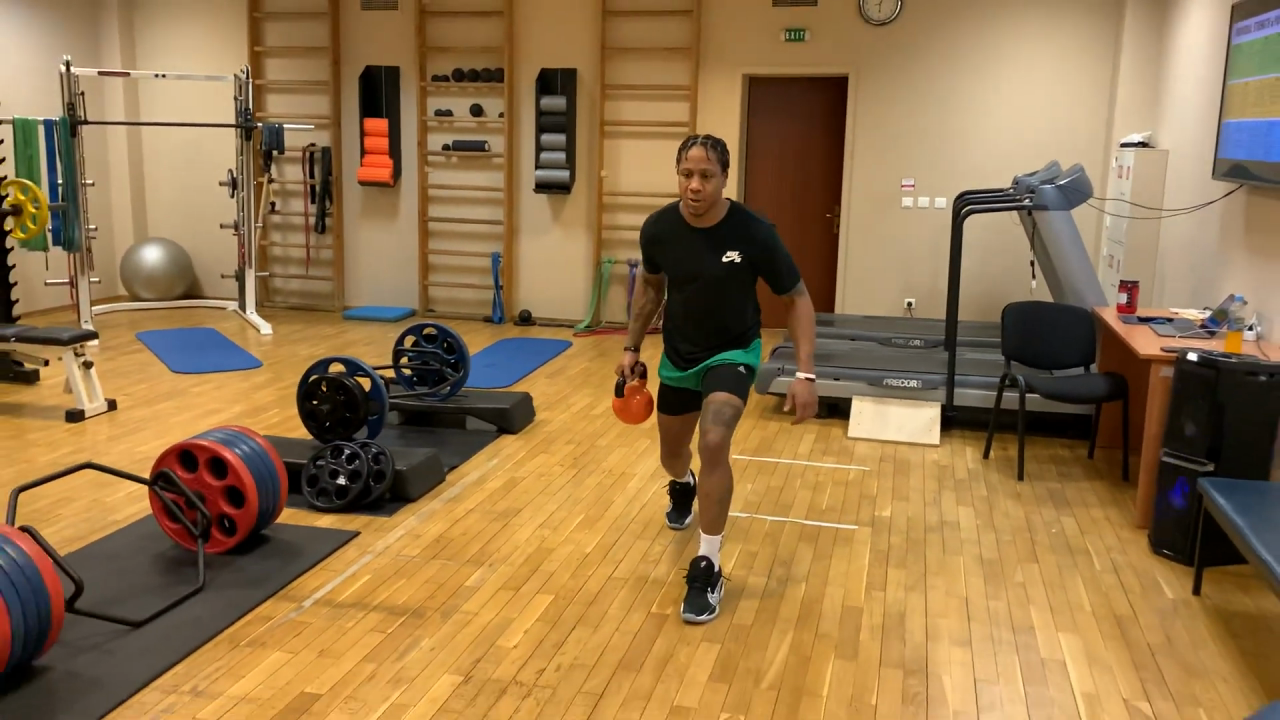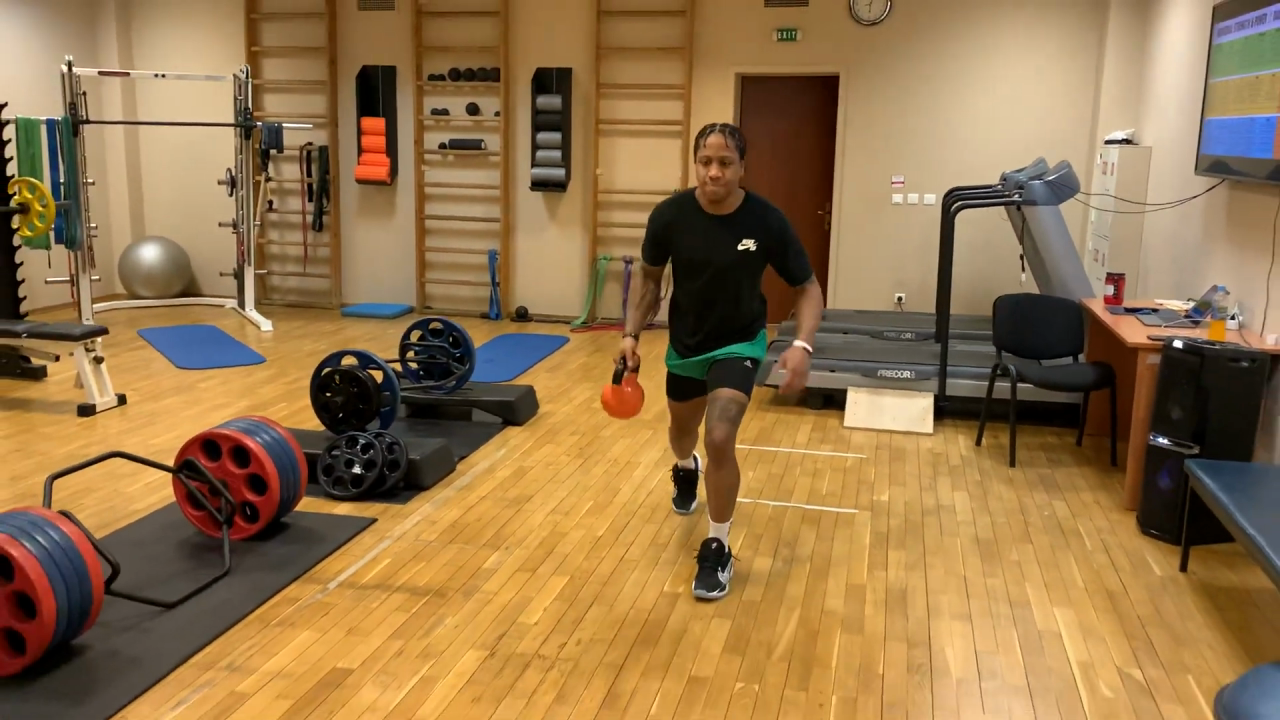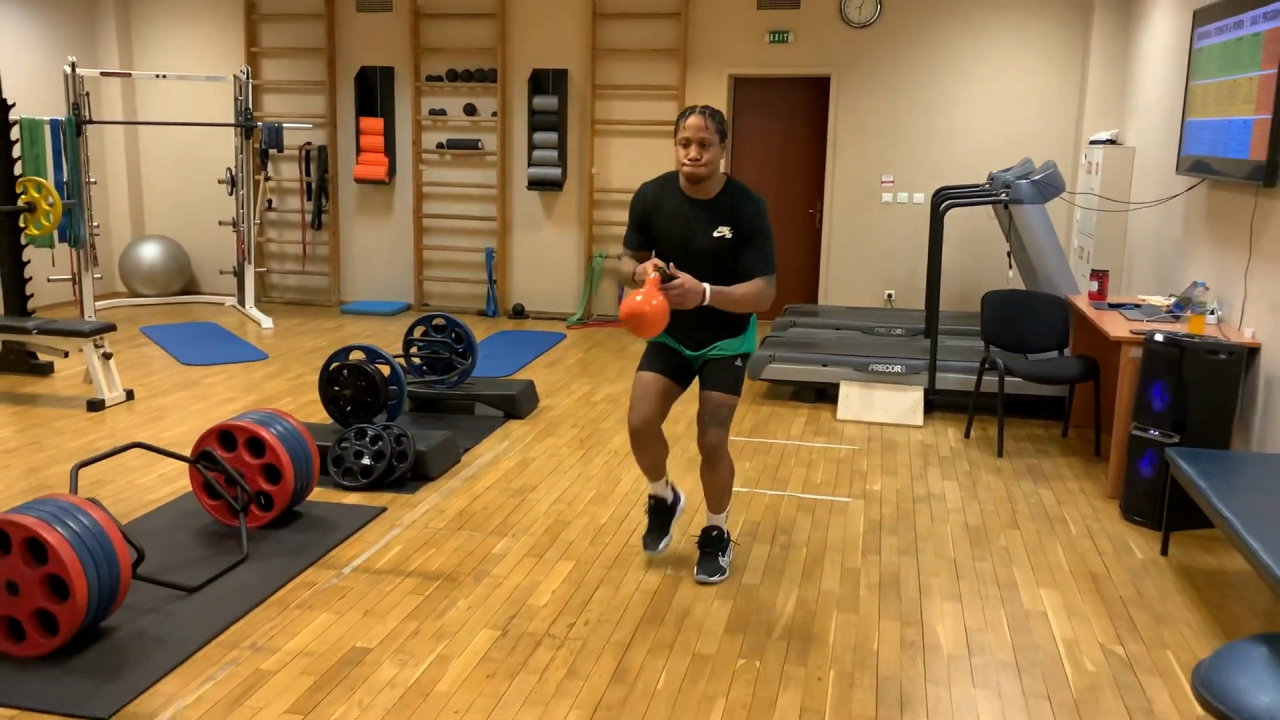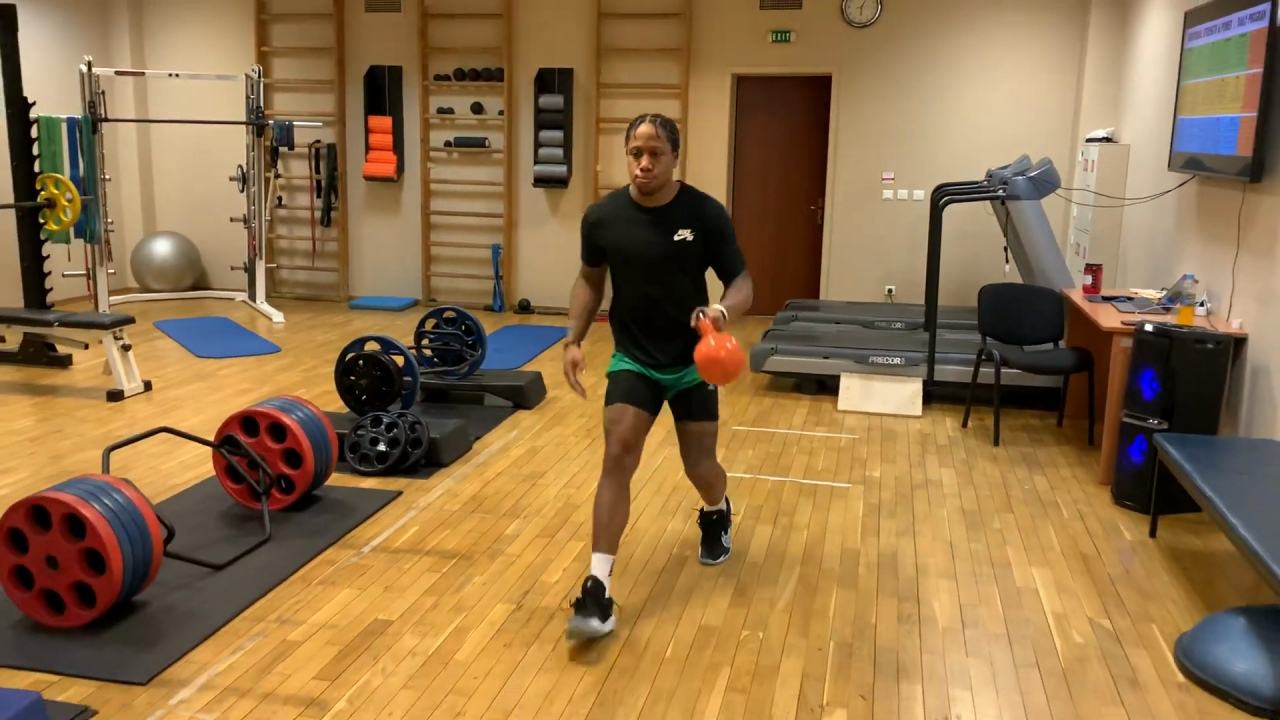
dt=0.3s
person 1, frame 1
left shoulder: (754, 233)
right shoulder: (658, 228)
left elbow: (797, 299)
left wrist: (804, 374)
right wrist: (632, 346)
left hip: (733, 352)
right hip: (677, 356)
left knee: (714, 444)
right knee: (671, 454)
left ankle: (707, 566)
right ankle: (683, 485)
person 1, frame 2
left shoulder: (768, 222)
right shoulder: (668, 215)
left elbow: (809, 287)
right elbow: (649, 275)
left wrist: (802, 345)
right wrist: (633, 330)
left hip: (737, 345)
right hip: (684, 345)
left knee: (719, 441)
right knee: (682, 439)
left ankle: (717, 549)
right ankle: (686, 469)
person 1, frame 3
left shoulder: (746, 207)
right shoulder: (650, 198)
left elbow: (763, 292)
right elbow: (632, 258)
left wrist: (705, 292)
right wrist: (641, 271)
left hip: (727, 337)
right hip: (671, 332)
left knee: (711, 443)
right knee: (640, 424)
left ankle: (716, 534)
right ankle: (663, 498)
person 1, frame 4
left shoulder: (706, 213)
right shoulder: (603, 216)
left elbow: (740, 281)
right elbow: (590, 280)
left wrist: (721, 312)
right wrist: (574, 344)
left hip: (691, 359)
right hip: (633, 359)
left knee: (700, 469)
right knee: (618, 459)
left ankle: (717, 513)
